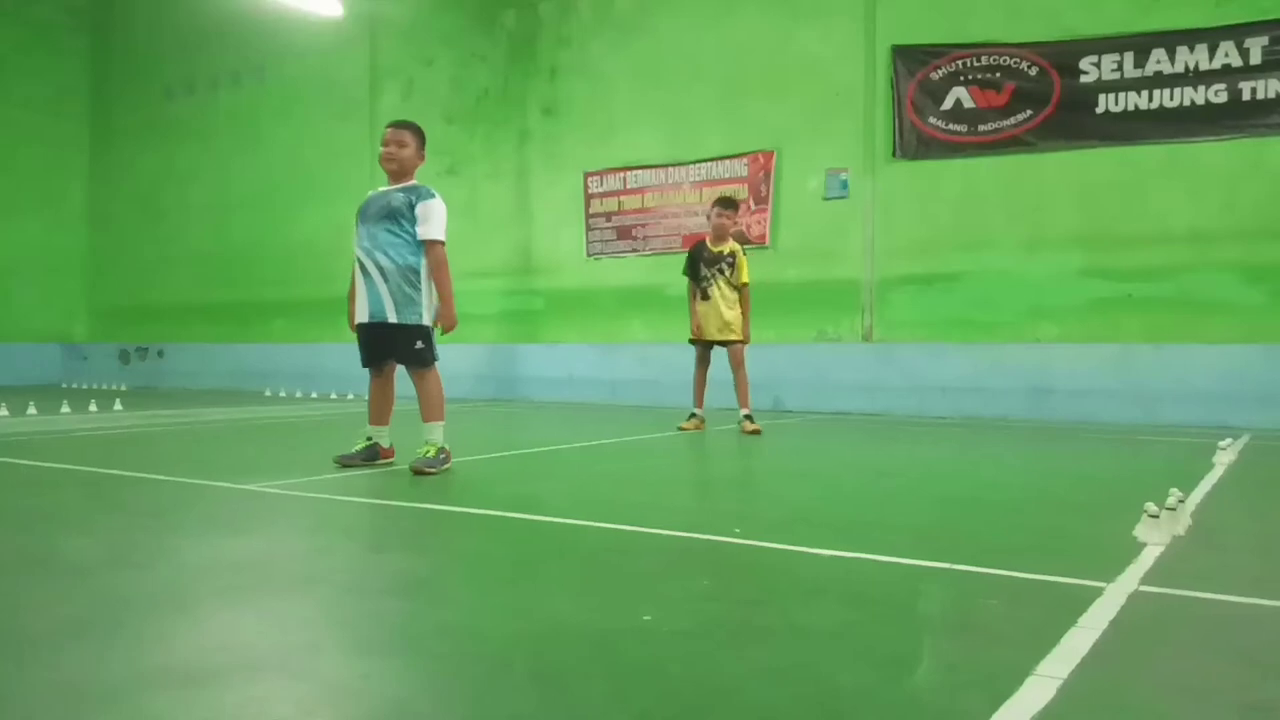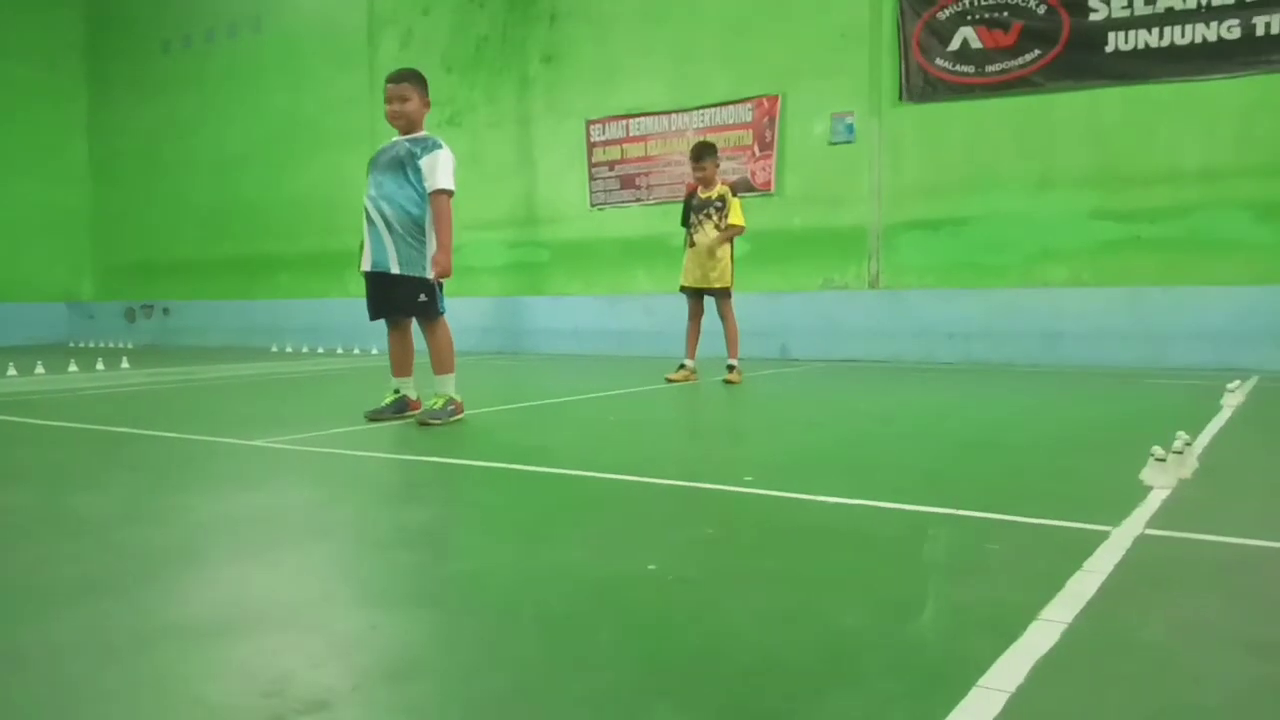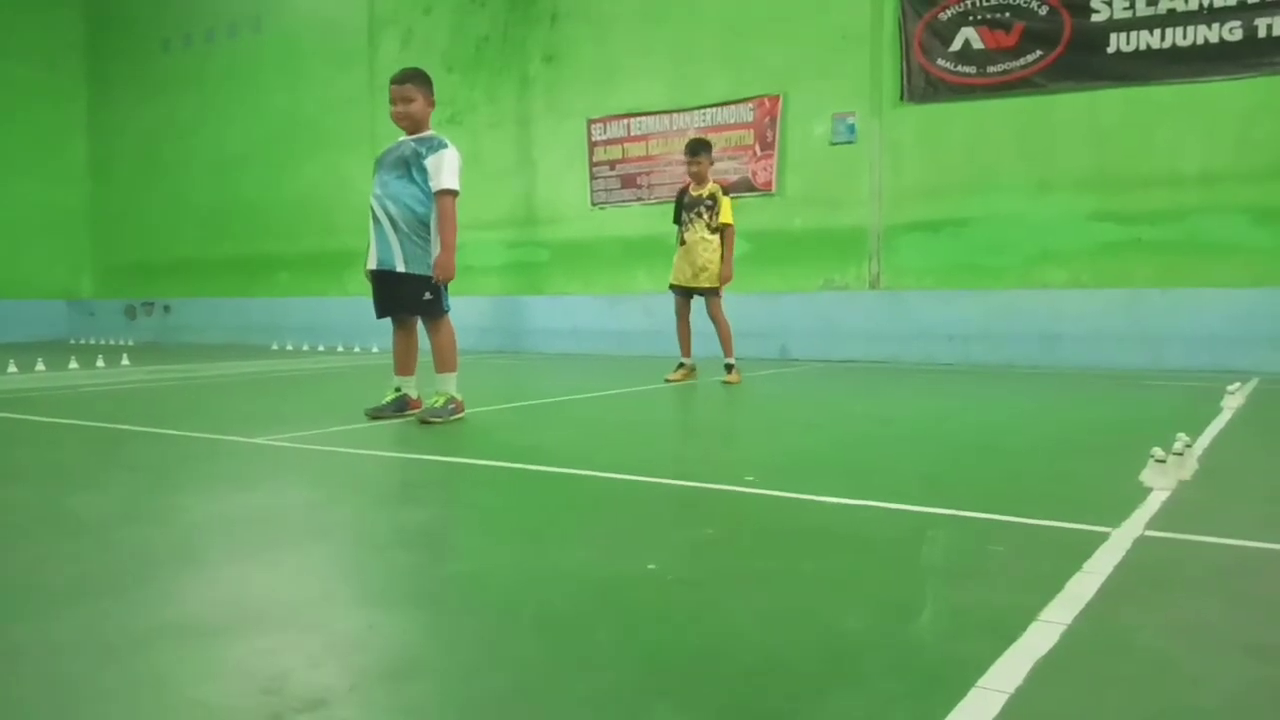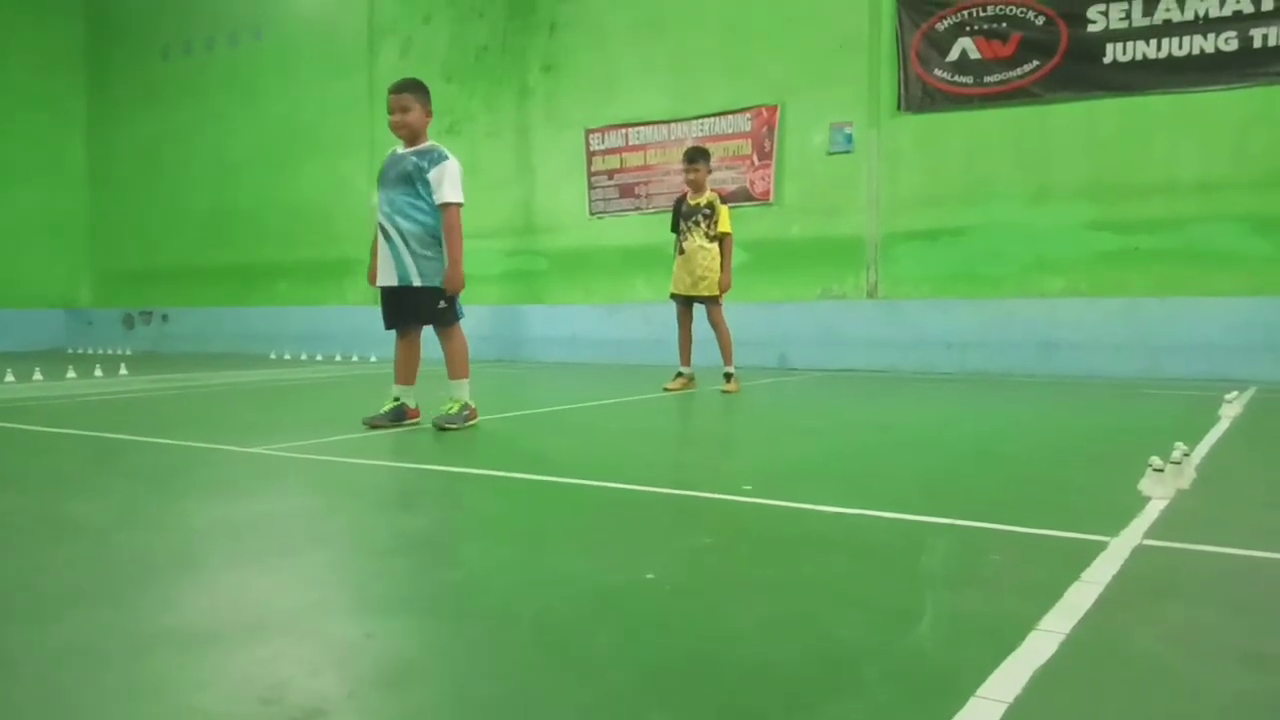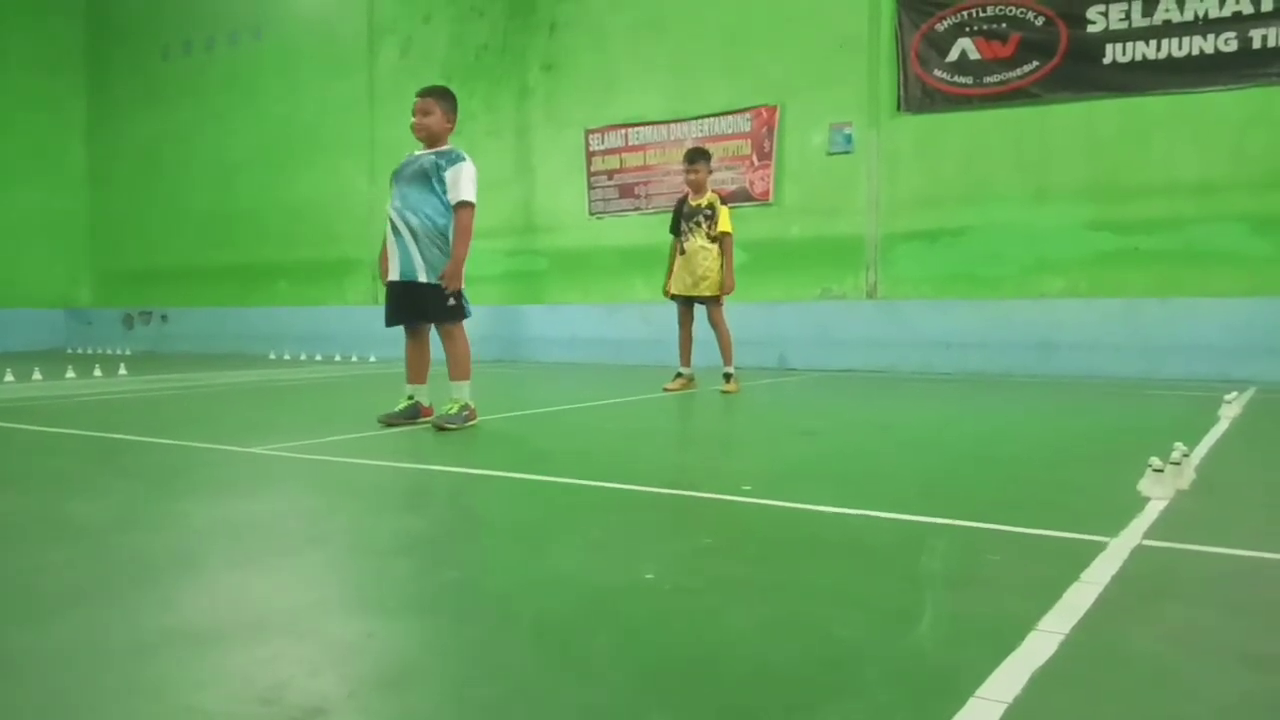
dt=1s
person 1, frame 1
left shoulder: (424, 198)
right shoulder: (370, 201)
left elbow: (435, 251)
left wrist: (445, 302)
right wrist: (352, 301)
left hip: (409, 305)
right hip: (371, 306)
left knee: (421, 368)
right knee: (379, 370)
left ankle: (435, 445)
right ankle: (378, 442)
person 1, frame 2
left shoulder: (432, 149)
right shoulder: (383, 152)
left elbow: (441, 199)
left wrist: (444, 250)
right wrist: (366, 251)
left hip: (416, 256)
right hip: (380, 258)
left knee: (431, 319)
right knee: (395, 322)
left ankle: (447, 396)
right ankle: (404, 394)
person 1, frame 3
left shoulder: (438, 149)
right shoulder: (388, 154)
left elbow: (445, 201)
left wrist: (447, 252)
right wrist: (372, 254)
left hip: (421, 256)
right hip: (387, 257)
left knee: (435, 317)
right knee: (401, 321)
left ankle: (448, 395)
right ankle: (405, 393)
person 1, frame 4
left shoulder: (439, 159)
right shoulder: (390, 160)
left elbow: (450, 213)
left wrist: (456, 264)
right wrist: (375, 259)
left hip: (430, 265)
right hip: (395, 267)
left knee: (446, 326)
right knee: (405, 331)
left ankle: (462, 402)
right ankle: (404, 402)
person 1, frame 5
left shoulder: (456, 162)
right shoulder: (406, 165)
left elbow: (464, 213)
left wrist: (457, 262)
right wrist: (384, 258)
left hip: (436, 265)
right hip: (402, 266)
left knee: (449, 326)
right knee: (414, 329)
left ankle: (462, 402)
right ankle: (417, 400)
person 2, frame 1
left shoulder: (736, 250)
right shoulder: (698, 249)
left elbow: (743, 287)
right elbow: (692, 285)
left wrist: (747, 321)
right wrist: (693, 316)
left hip: (730, 316)
right hip: (704, 316)
left knee: (737, 362)
right knee: (701, 363)
left ankle: (745, 416)
right ankle: (697, 414)
person 2, frame 2
left shoulder: (727, 193)
right shoulder: (691, 196)
left elbow: (739, 226)
left wrist: (719, 239)
right wrist: (686, 259)
left hip: (718, 263)
right hip: (693, 264)
left knee: (725, 311)
right knee: (693, 314)
left ankle: (733, 365)
right ankle: (688, 365)
person 2, frame 3
left shoulder: (718, 193)
right shoulder: (683, 194)
left elbow: (728, 228)
left wrist: (727, 263)
left hip: (709, 263)
right hip: (684, 263)
left knee: (715, 312)
right knee: (681, 312)
left ankle: (731, 365)
right ankle: (686, 364)
person 2, frame 4
left shoulder: (716, 201)
right shoulder: (680, 203)
left elbow: (726, 237)
left wrist: (726, 271)
right wrist: (675, 267)
left hip: (708, 271)
right hip: (684, 272)
left knee: (716, 319)
right knee: (683, 321)
left ankle: (730, 373)
right ankle: (685, 373)
person 2, frame 5
left shoulder: (717, 202)
right shoulder: (681, 204)
left elbow: (726, 237)
left wrist: (728, 273)
right wrist: (669, 275)
left hip: (709, 273)
right hip: (684, 274)
left knee: (716, 320)
right knee: (684, 322)
left ankle: (729, 373)
right ankle: (685, 373)
